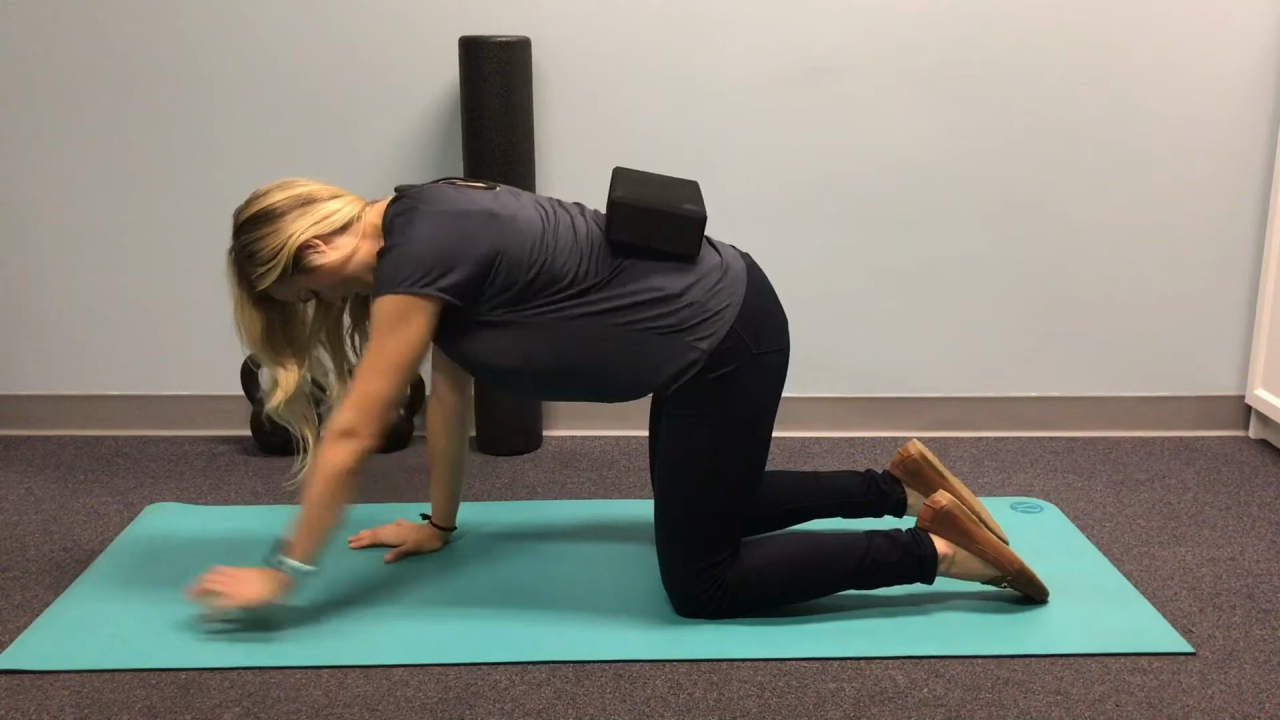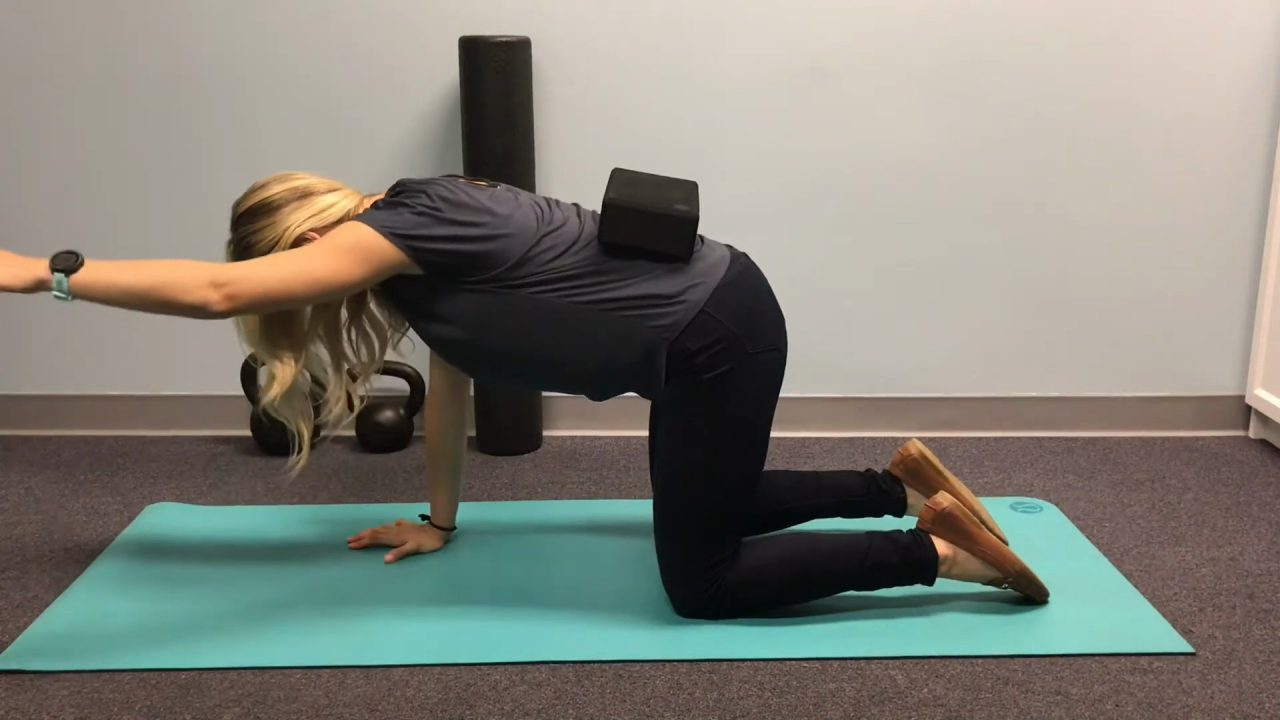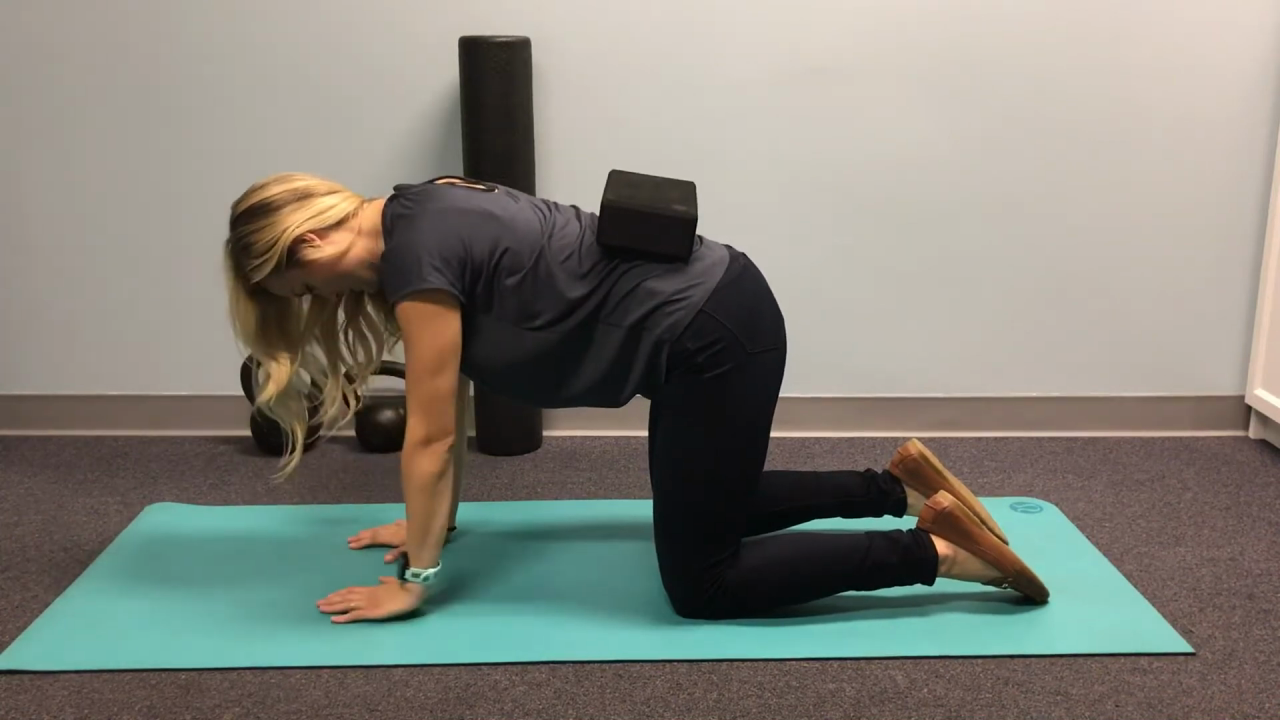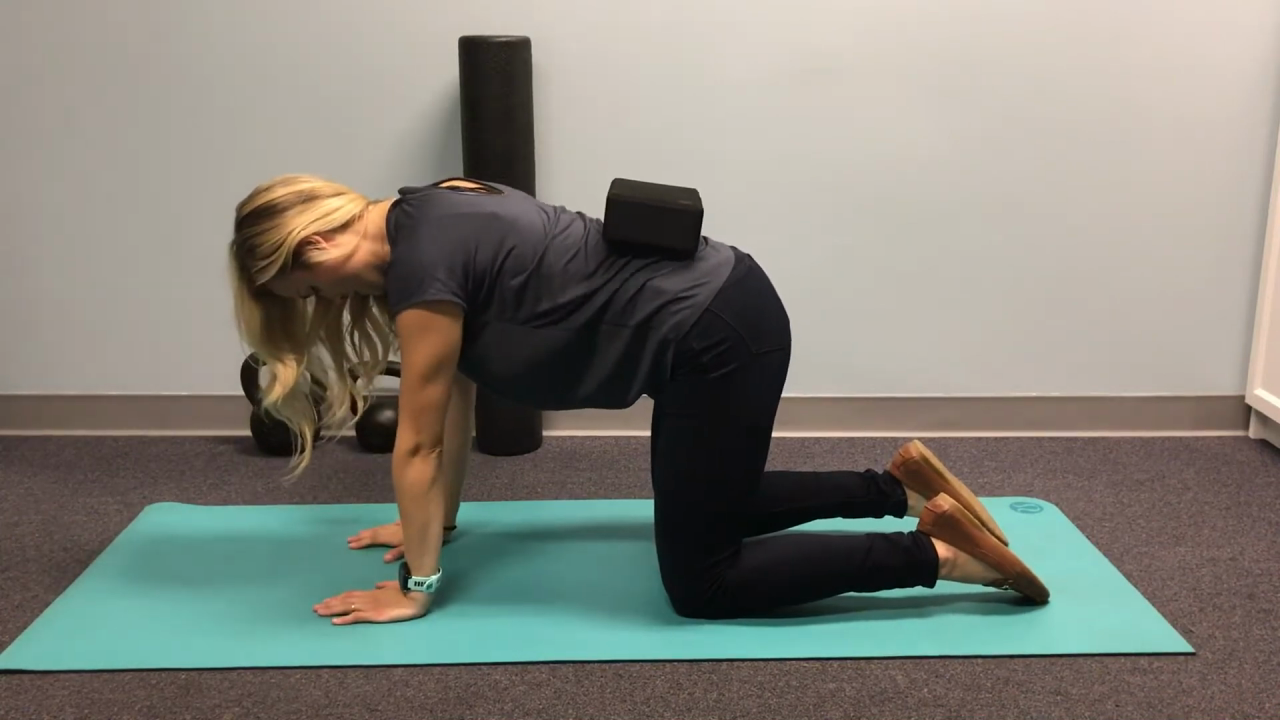
dt=1s
person 1, frame 1
left shoulder: (416, 256)
right shoulder: (421, 223)
left elbow: (352, 433)
right elbow: (451, 388)
left wrist: (281, 567)
right wrist: (437, 522)
left hip: (722, 344)
right hip: (721, 316)
left knee: (701, 580)
right knee: (708, 505)
left ankle: (935, 549)
right ankle: (898, 485)
person 1, frame 2
left shoulder: (402, 232)
right shoulder: (421, 234)
left elbow: (218, 289)
right elbow: (449, 382)
right wrist: (438, 520)
left hip: (716, 337)
right hip: (714, 319)
left knee: (701, 579)
right knee: (711, 506)
left ankle: (938, 550)
right ankle: (899, 486)
person 1, frame 3
left shoulder: (416, 256)
right shoulder: (417, 216)
left elbow: (432, 435)
right elbow: (449, 398)
left wrist: (413, 579)
right wrist: (434, 523)
left hip: (712, 337)
right hip: (715, 310)
left knee: (701, 581)
right knee: (714, 504)
left ankle: (936, 549)
right ankle: (898, 484)
person 1, frame 4
left shoulder: (420, 262)
right shoulder: (425, 217)
left elbow: (418, 441)
right elbow: (454, 402)
left wrist: (416, 584)
right wrist: (436, 520)
left hip: (716, 338)
right hip: (723, 309)
left knee: (701, 580)
right knee: (713, 505)
left ankle: (939, 552)
right ankle: (899, 486)
